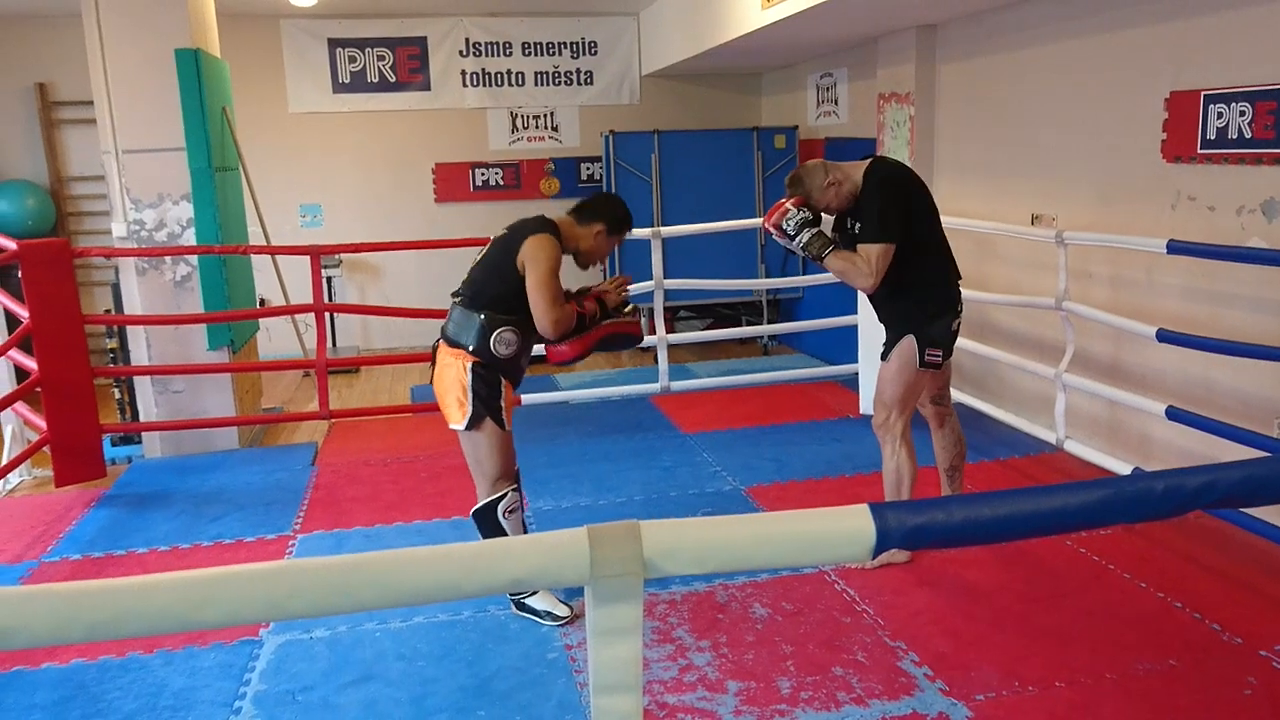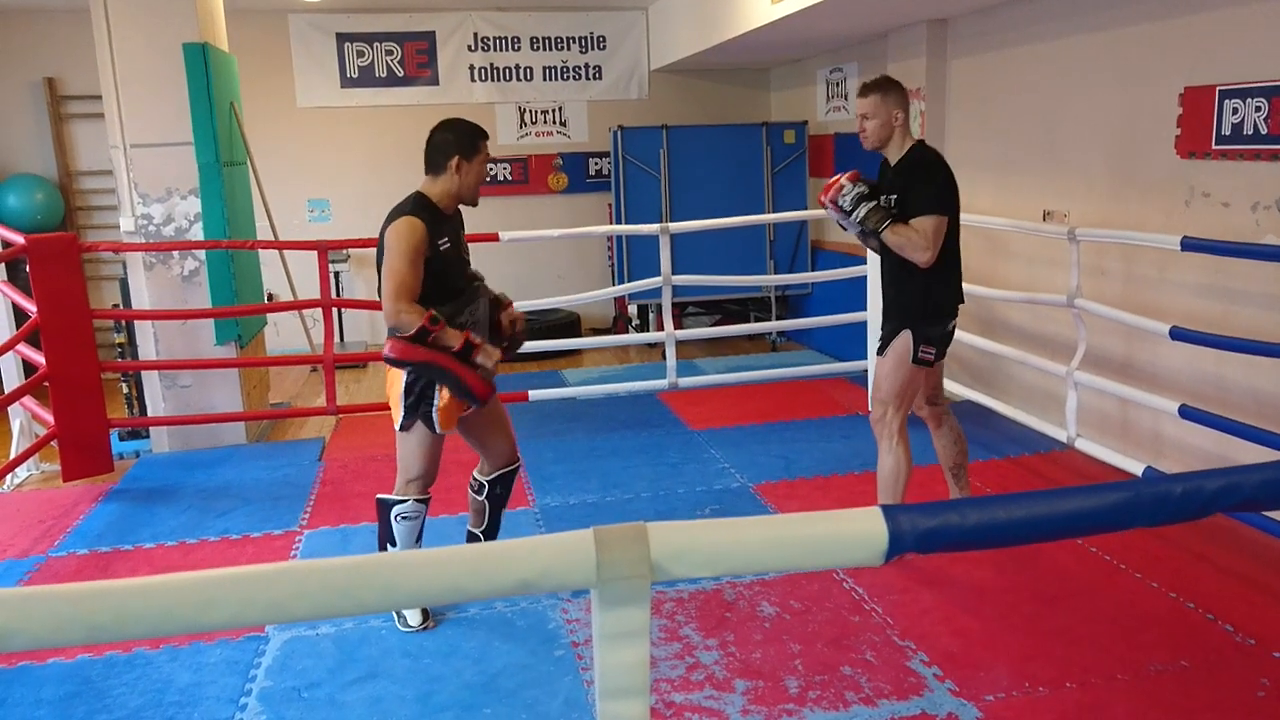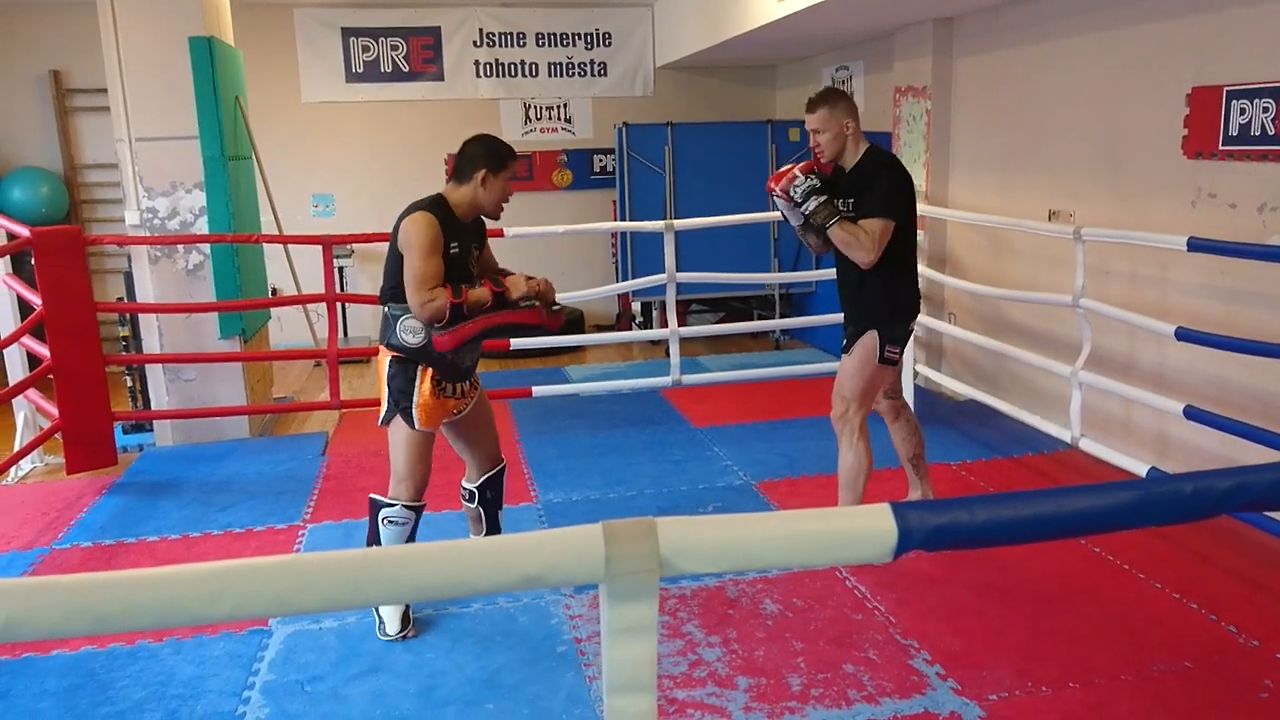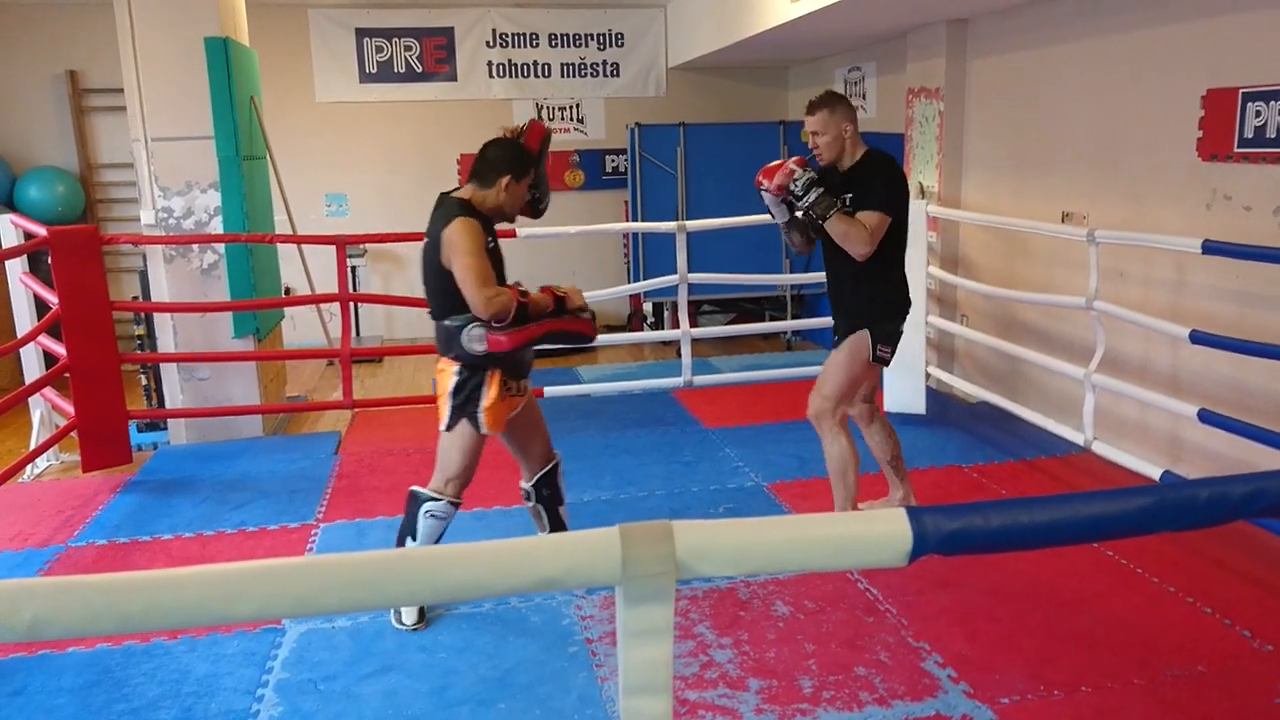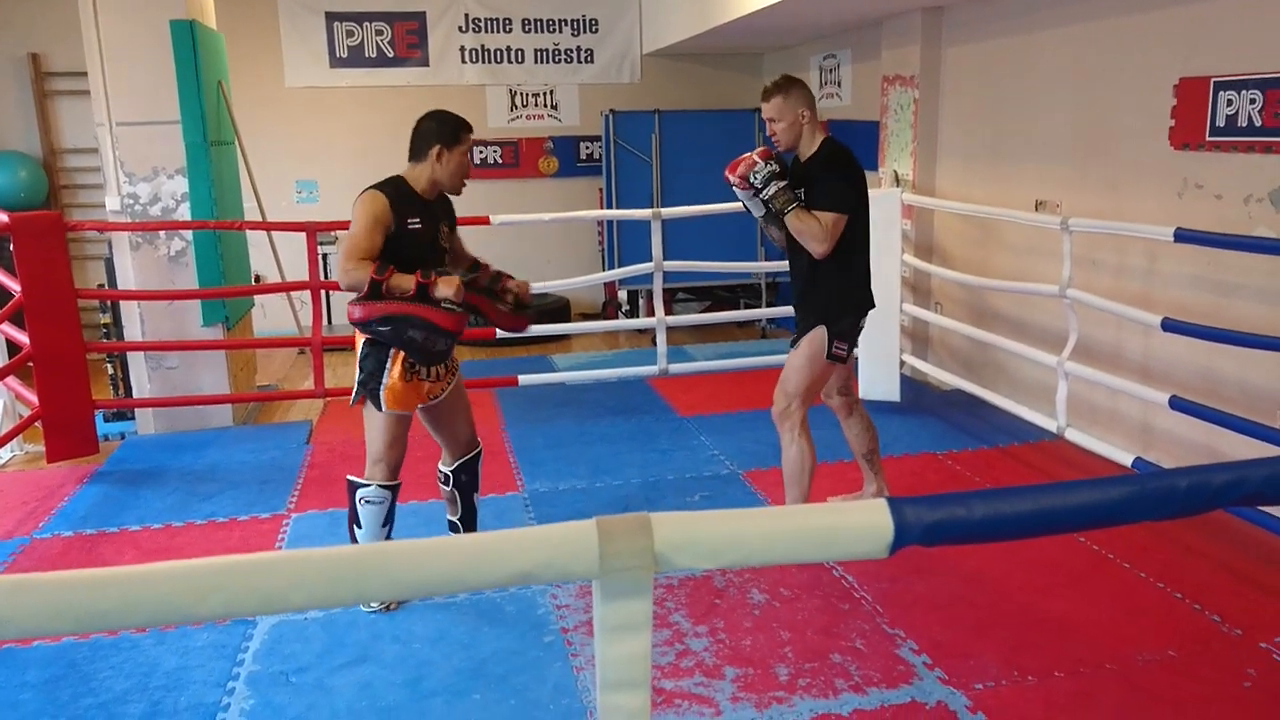
dt=1s
person 1, frame 1
left shoulder: (536, 235)
right shoulder: (542, 244)
left elbow: (549, 303)
right elbow: (549, 324)
left wrist: (595, 301)
right wrist: (599, 305)
left hip: (484, 367)
right hip: (473, 370)
left knee: (504, 471)
right knee: (495, 484)
right ankle: (522, 590)
person 1, frame 2
left shoulder: (450, 218)
right shoulder: (409, 224)
right elbow: (401, 312)
left wrist: (498, 308)
right wrist: (472, 346)
left hip: (465, 368)
right hip: (425, 372)
left knee: (502, 457)
right knee: (415, 483)
left ankle: (481, 551)
person 1, frame 3
left shoulder: (472, 225)
right shoulder: (424, 222)
left elbow: (487, 275)
right elbow: (424, 304)
left wrist: (527, 286)
right wrist: (500, 294)
left hip: (456, 368)
right hip: (413, 369)
left knee: (488, 462)
right knee: (407, 488)
person 1, frame 4
left shoulder: (467, 207)
right shoulder: (461, 225)
left elbow: (533, 208)
right elbow: (489, 303)
left wrist: (528, 154)
right wrist: (560, 301)
left hip: (503, 367)
right hip: (475, 373)
left knee: (542, 462)
right knee: (448, 484)
person 1, frame 5
left shoulder: (439, 207)
right shoulder: (381, 200)
right elbow: (352, 273)
left wrist: (502, 283)
right wrist: (431, 286)
left hip: (433, 354)
right hip: (389, 355)
left knee: (464, 451)
right knee: (382, 468)
left ankle: (461, 543)
person 2, frame 1
left shoulder: (884, 188)
right shoulder: (857, 191)
left elbow: (867, 276)
right elbow: (845, 261)
left wrist: (813, 238)
right wrist: (805, 239)
left hip: (924, 314)
right hip: (919, 311)
left knee: (889, 420)
right knee: (937, 409)
left ankle: (894, 541)
person 2, frame 2
left shoulder: (926, 169)
right shoulder: (890, 170)
left elbow: (923, 250)
left wrist: (867, 212)
right wrist: (855, 219)
left hip: (923, 310)
right hip: (913, 308)
left knee: (886, 417)
right knee: (932, 410)
right ankle: (961, 502)
person 2, frame 3
left shoulder: (883, 174)
right shoulder: (838, 174)
left elbow: (865, 252)
right elbow: (822, 244)
left wrist: (816, 202)
right wrist: (794, 209)
left hip: (884, 311)
right hip: (870, 308)
left knee: (846, 415)
right knee: (890, 405)
right ankle: (921, 495)
person 2, frame 4
left shoulder: (881, 173)
right shoulder: (828, 179)
left elbow: (861, 244)
right elbow: (802, 242)
left wrist: (814, 197)
right wrist: (783, 209)
left hip: (877, 311)
right hip: (856, 312)
left knee: (823, 410)
right knee: (862, 407)
right ankle: (901, 495)
person 2, frame 5
left shoulder: (836, 165)
right shoulder: (801, 166)
left elbow: (820, 242)
right elbow: (789, 238)
left wrist: (777, 191)
right wrist: (758, 203)
left hip: (835, 306)
right hip: (823, 303)
left knee: (787, 409)
right knee: (840, 398)
right ankle: (876, 489)
